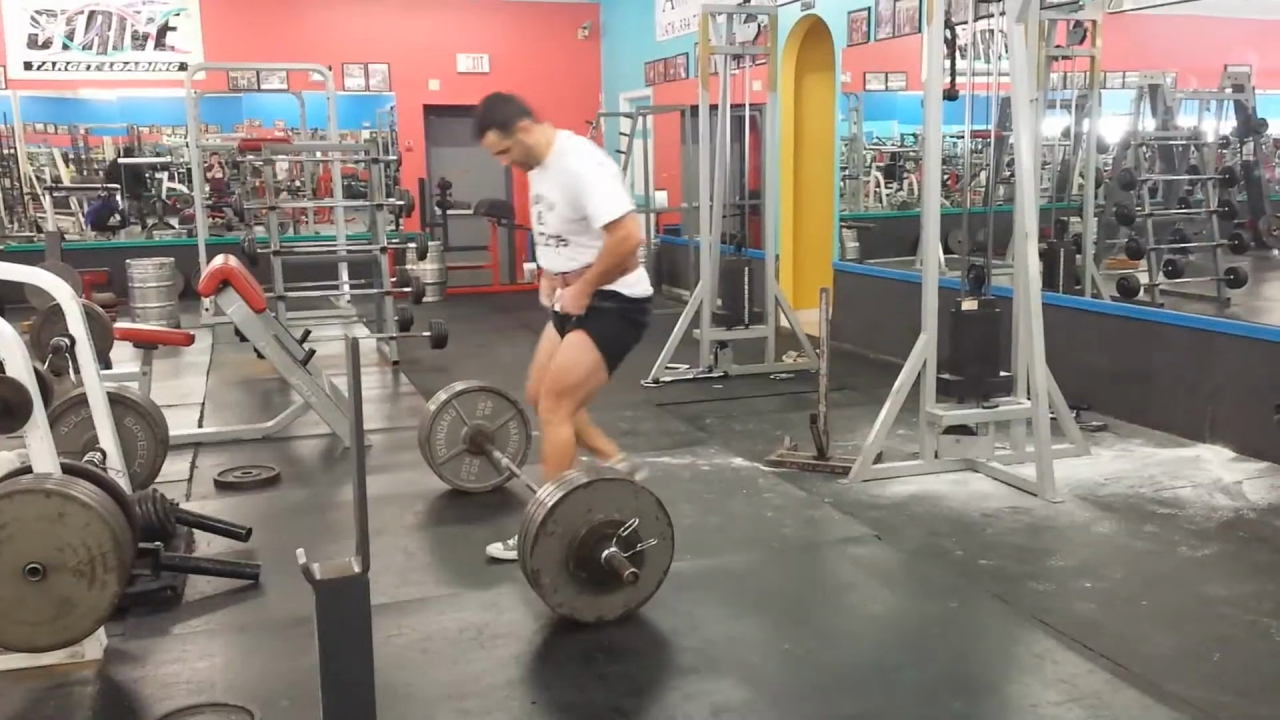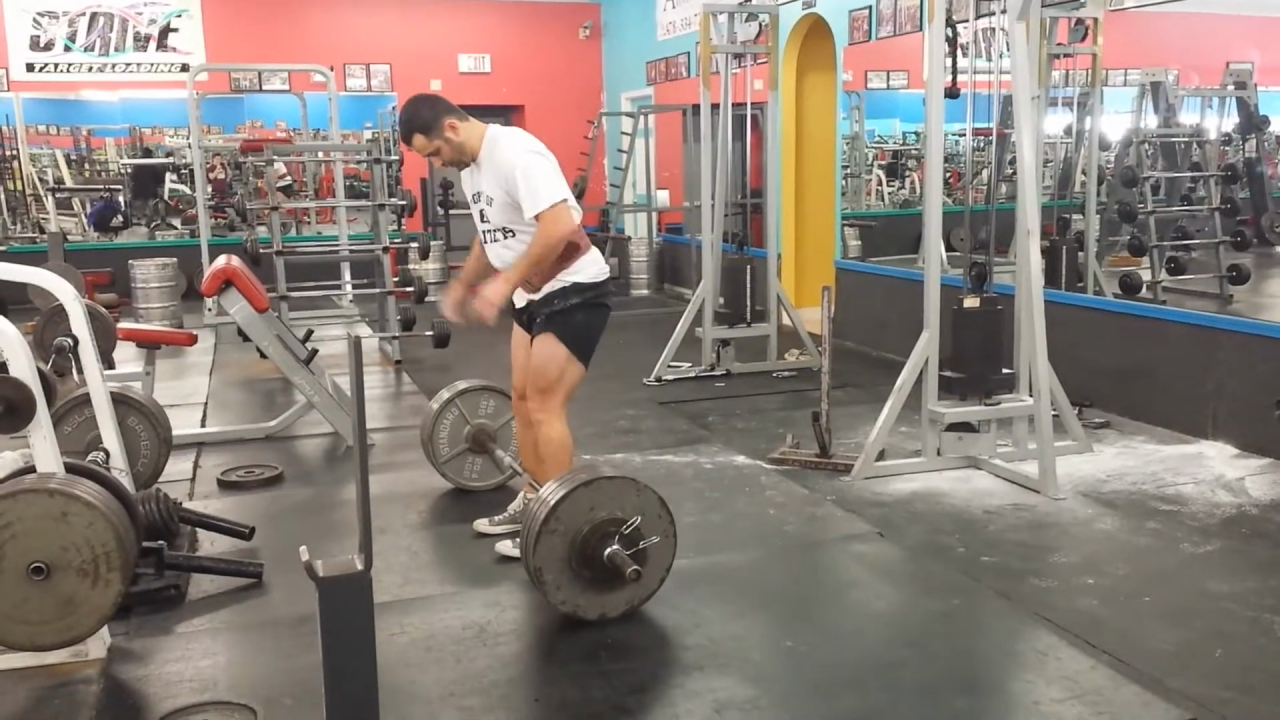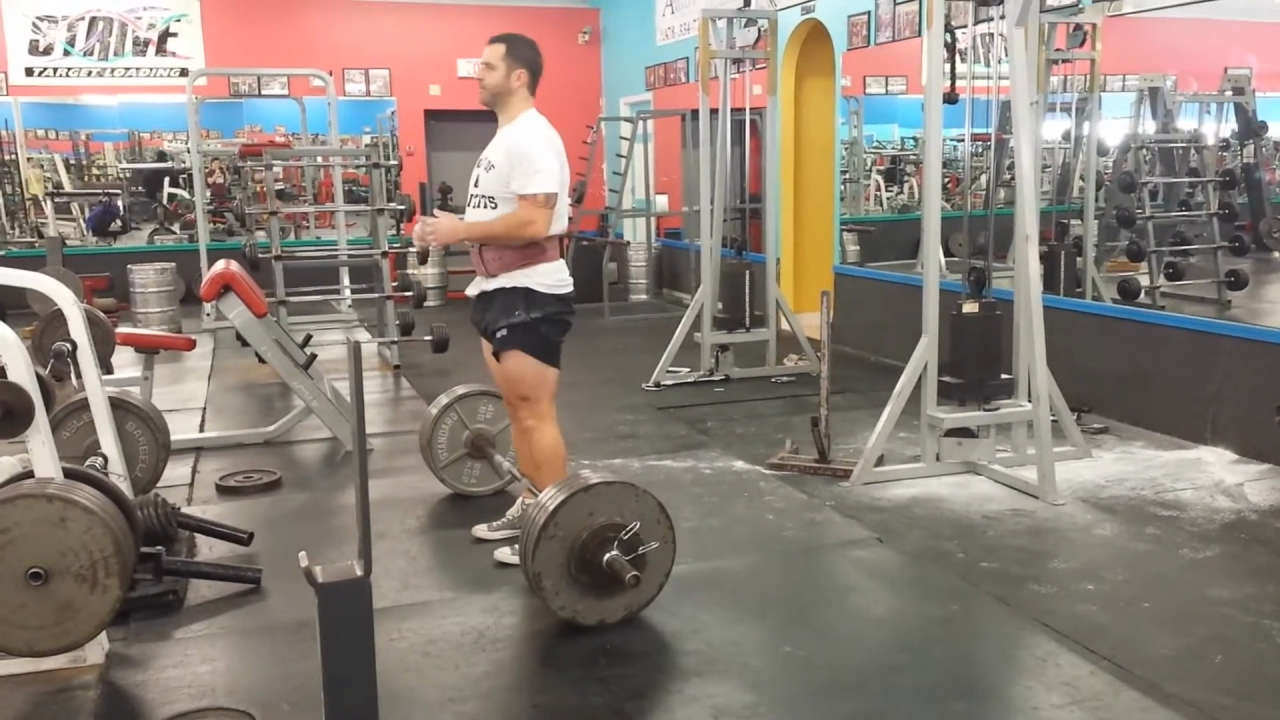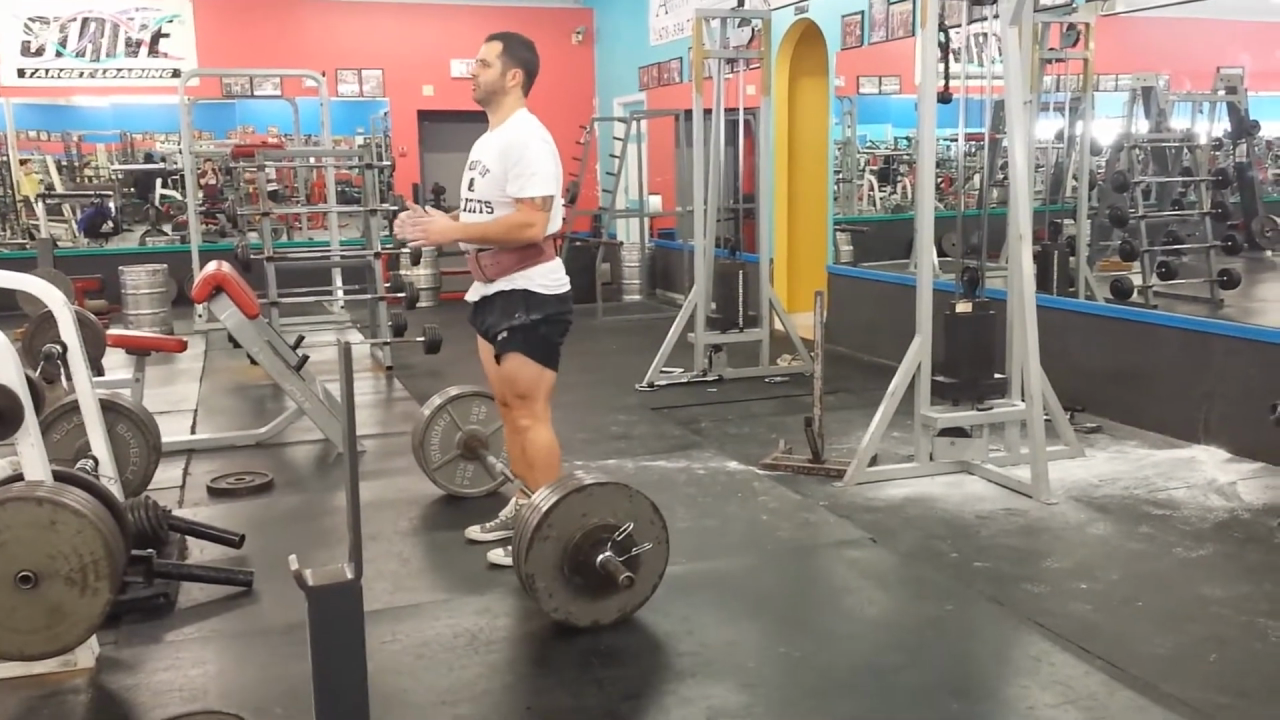
dt=1s
person 1, frame 1
left shoulder: (581, 165)
right shoulder: (540, 166)
left elbow: (628, 236)
left wrist: (582, 289)
right wrist: (549, 275)
left hip: (613, 302)
right hip: (577, 300)
left knee: (554, 404)
right knee: (539, 395)
right ankle: (619, 465)
person 1, frame 2
left shoulder: (514, 154)
right shoulder: (471, 164)
left elbow: (559, 226)
left wrist: (503, 284)
right wrist: (463, 285)
left hip: (573, 289)
right hip: (534, 292)
left knee: (544, 405)
right knee: (523, 399)
right ankle: (534, 501)
person 1, frame 3
left shoulder: (532, 137)
right shoulder: (507, 137)
left elbow: (533, 222)
left wrist: (460, 232)
right wrist: (453, 225)
left hip: (530, 294)
right hip: (500, 291)
left knee: (535, 415)
right knee: (518, 410)
right ankle: (531, 507)
person 1, frame 4
left shoulder: (526, 139)
right shoulder: (489, 140)
left elbow: (530, 224)
left wrist: (453, 231)
right wrist: (439, 219)
left hip: (529, 296)
right hip: (494, 293)
left knee: (529, 415)
right knee: (510, 410)
right ankle: (524, 508)
